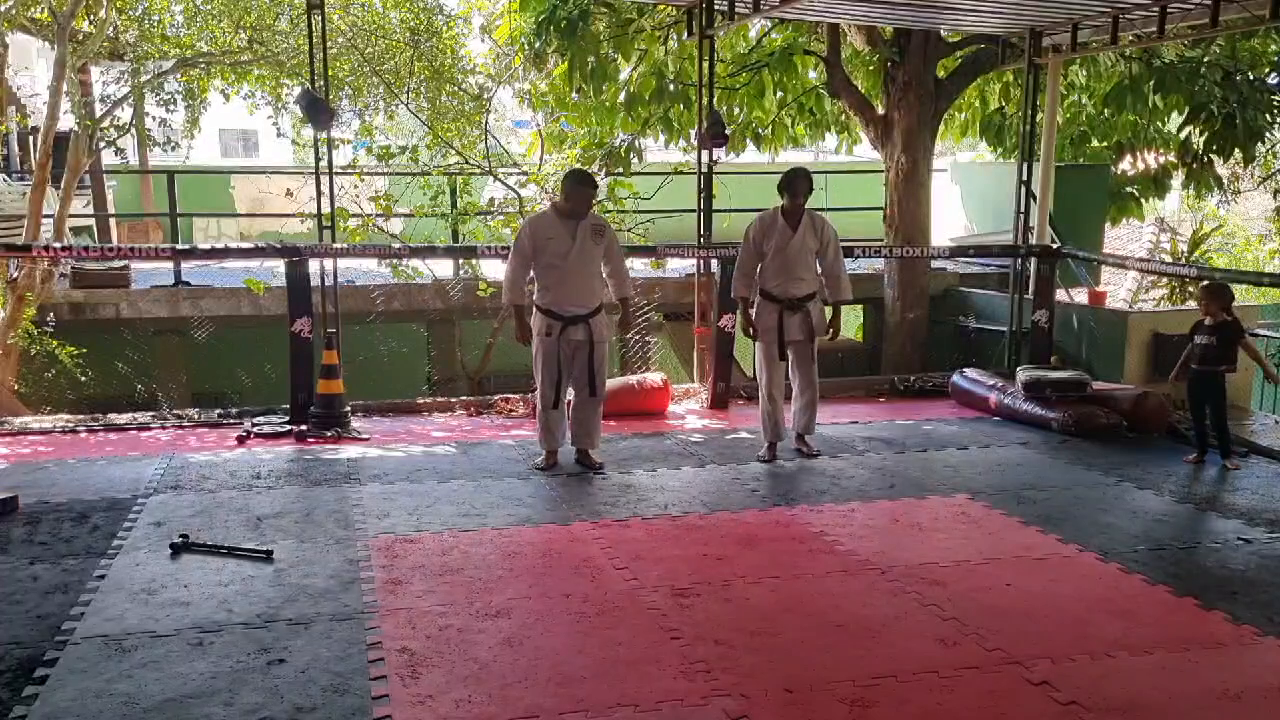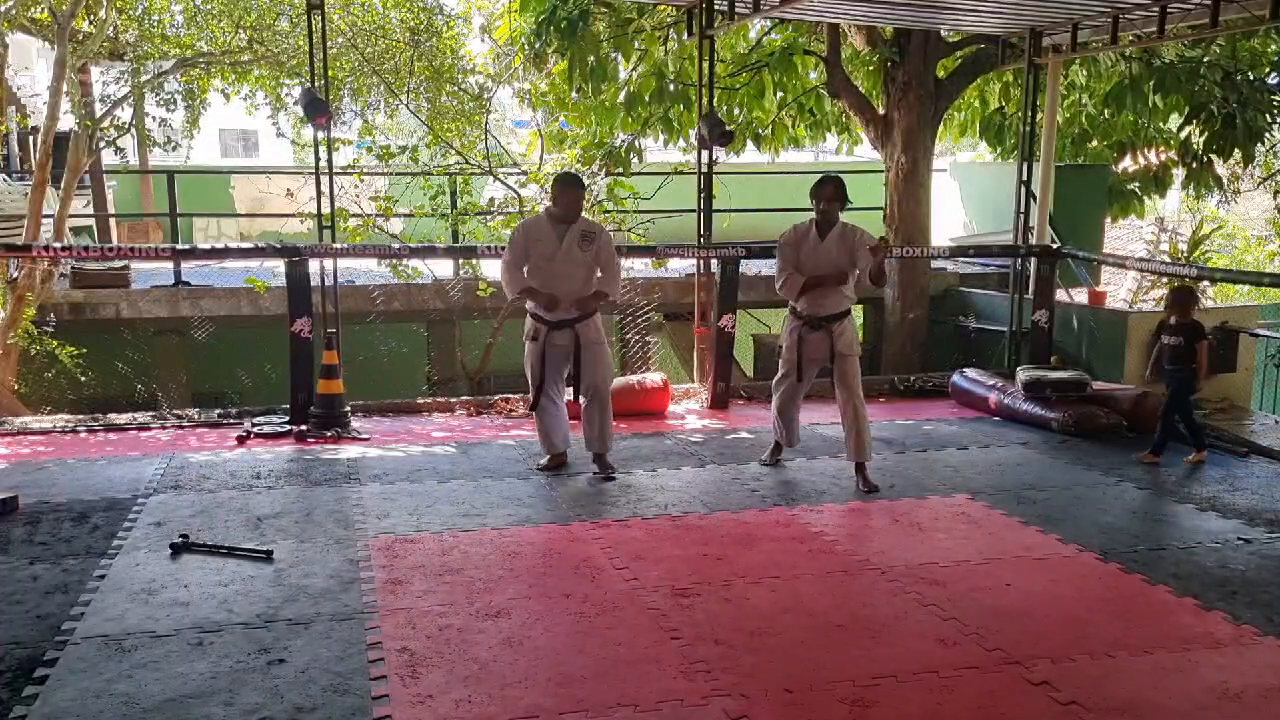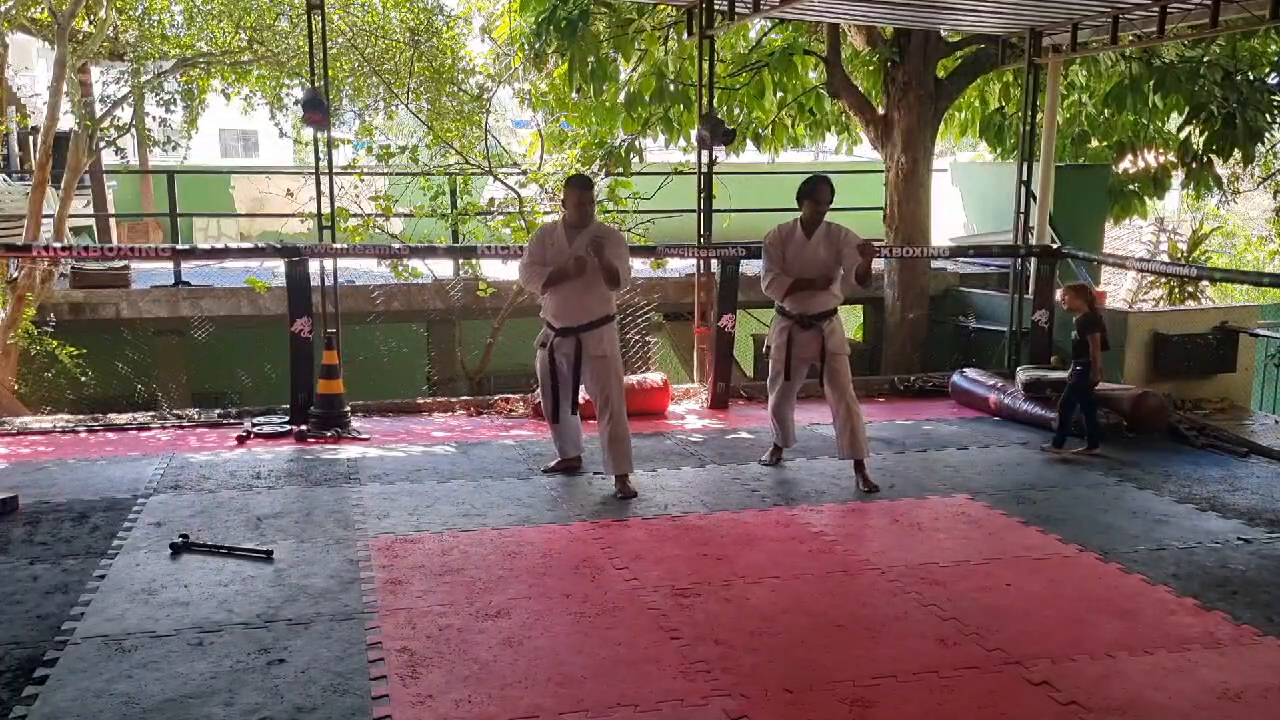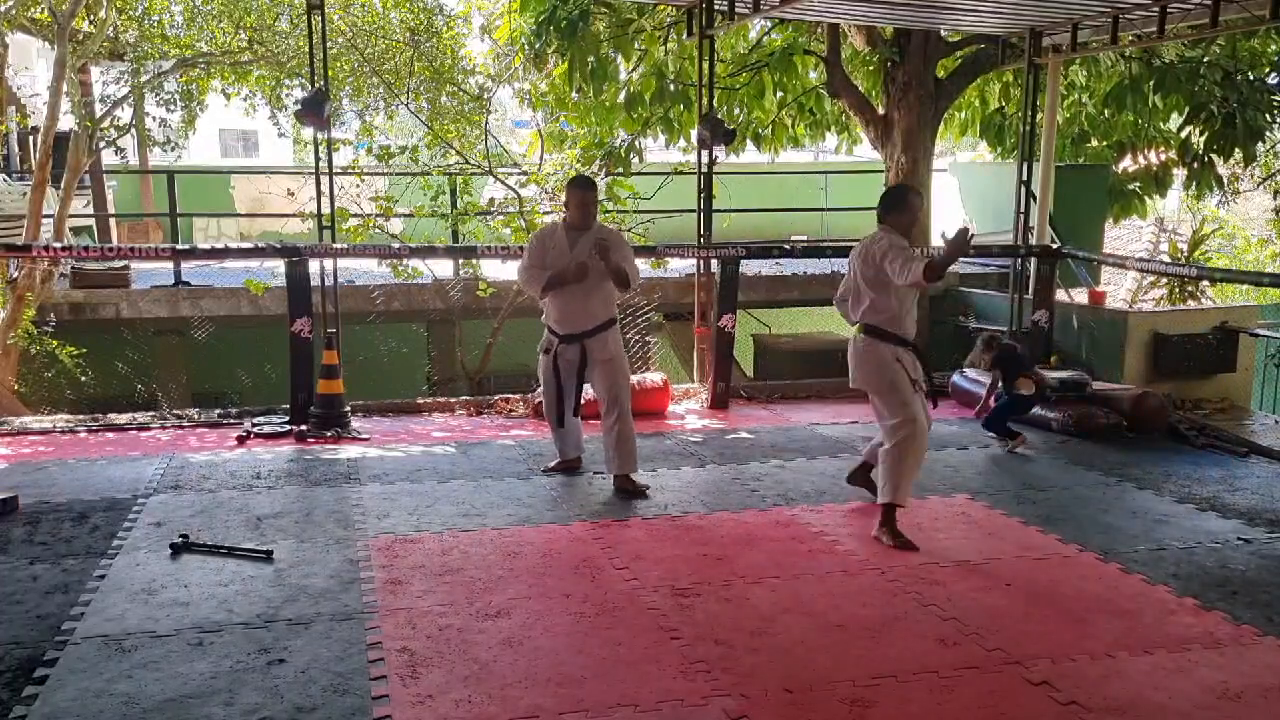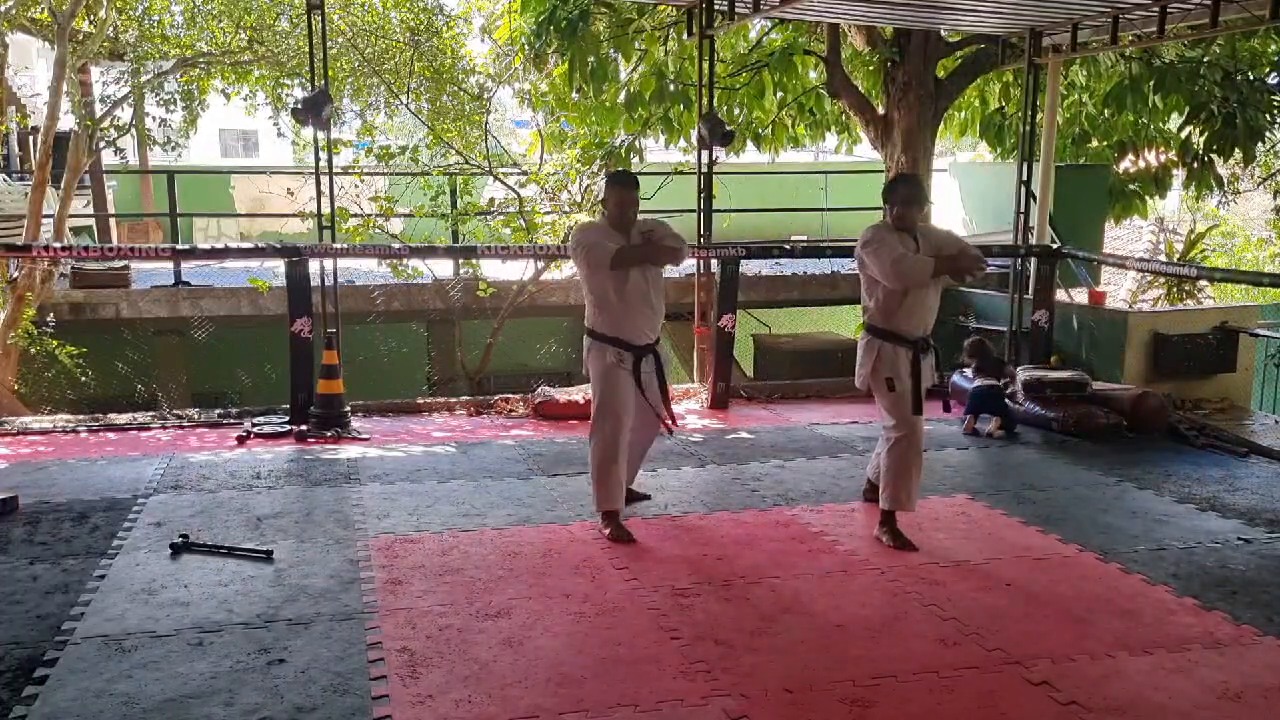
dt=1s
person 1, frame 1
left shoulder: (820, 226)
right shoulder: (762, 225)
left elbow: (834, 270)
right elbow: (745, 271)
left wrist: (836, 314)
right wrist: (745, 313)
left hip: (806, 311)
right hip: (771, 310)
left knee: (807, 380)
right knee: (770, 382)
left ankle: (800, 436)
right ankle: (771, 441)
person 1, frame 2
left shoulder: (856, 237)
right shoulder: (793, 236)
left elbow: (875, 280)
right elbow: (784, 283)
left wrist: (879, 260)
right wrist: (824, 280)
left hip: (839, 328)
right hip: (801, 327)
left knee: (852, 398)
right knee: (785, 394)
left ankle: (861, 470)
right ankle: (780, 442)
person 1, frame 3
left shoulder: (840, 236)
right shoulder: (778, 236)
left elbow: (860, 278)
right elbow: (770, 283)
left wrist: (866, 261)
right wrist: (810, 283)
left hip: (826, 327)
right hip: (788, 326)
left knee: (843, 396)
right knee: (780, 394)
left ankle: (860, 468)
right ankle: (779, 444)
person 1, frame 4
left shoulder: (869, 247)
right shoulder: (890, 244)
left elbow: (843, 300)
right elbow: (912, 273)
right wrist: (949, 256)
left hip: (883, 347)
right hip: (883, 350)
left knee: (905, 421)
right knee: (909, 428)
left ankle: (863, 470)
right ankle: (887, 522)
person 1, frame 5
left shoulder: (930, 236)
right shoulder: (875, 238)
left elbow: (973, 259)
right elbow: (901, 270)
left wrist: (954, 264)
right wrist: (948, 264)
left hip: (916, 350)
right hip: (886, 349)
left knee: (900, 425)
right knee: (906, 432)
left ankle: (873, 485)
right ankle: (887, 522)
person 2, frame 1
left shoulder: (600, 227)
right shoulder: (535, 226)
left elbow: (616, 269)
right elbow: (516, 274)
left wrist: (626, 309)
right wrist: (520, 319)
left hip: (591, 322)
right hip: (551, 323)
left knee: (591, 391)
right knee: (549, 391)
left ankle: (584, 449)
right ankle: (550, 450)
person 2, frame 2
left shoulder: (594, 232)
right shoulder: (527, 230)
left elbow: (611, 272)
right elbow: (511, 270)
left wrist: (593, 300)
right wrist: (538, 296)
left hip: (585, 326)
right hip: (543, 327)
left knee: (598, 389)
right knee: (544, 393)
left ankle: (600, 452)
right ankle: (557, 451)
person 2, frame 3
left shoulder: (609, 236)
right shoulder: (544, 235)
left elbow: (619, 280)
right elbow: (528, 275)
left wrist: (603, 260)
right wrist: (566, 271)
left hip: (597, 334)
right hip: (555, 334)
left knee: (610, 403)
right knee: (554, 401)
left ankle: (621, 475)
right ankle: (570, 456)
person 2, frame 4
left shoulder: (611, 239)
right shoulder: (544, 237)
left elbow: (629, 281)
right elbow: (528, 278)
left wrist: (610, 263)
right wrist: (565, 276)
left hip: (601, 338)
right hip: (558, 339)
left knee: (617, 403)
right knee: (556, 404)
left ankle: (622, 475)
right ankle: (570, 456)
person 2, frame 5
left shoulder: (652, 231)
right shoulder: (587, 235)
left elbow: (674, 251)
right elbow: (598, 256)
left wrist: (643, 252)
right wrist: (647, 252)
left hip: (646, 349)
right hip: (609, 350)
left knee: (647, 422)
right knee: (611, 427)
left ankle: (622, 485)
right ankle: (609, 513)
